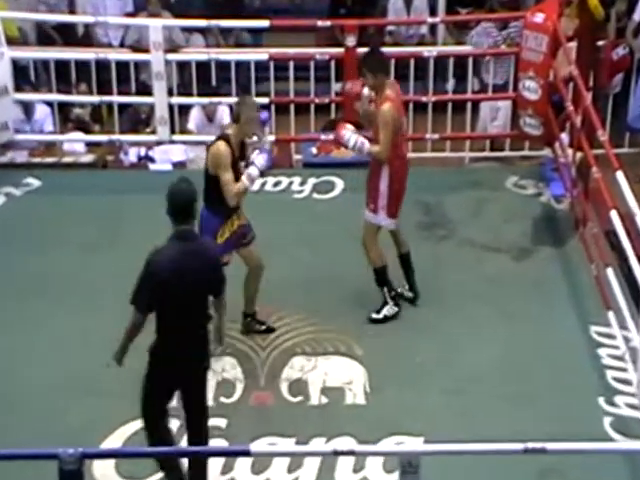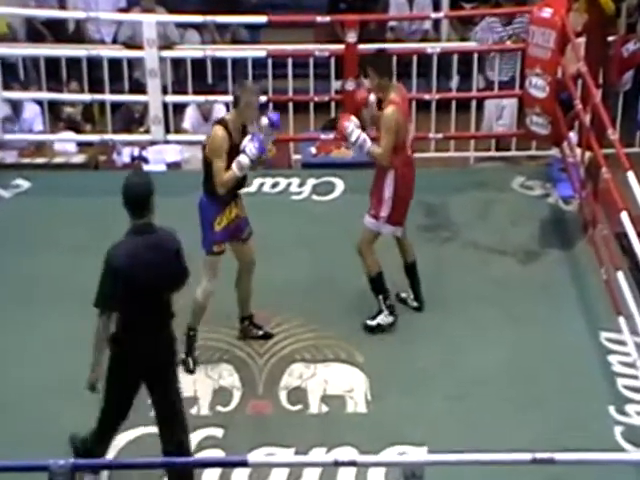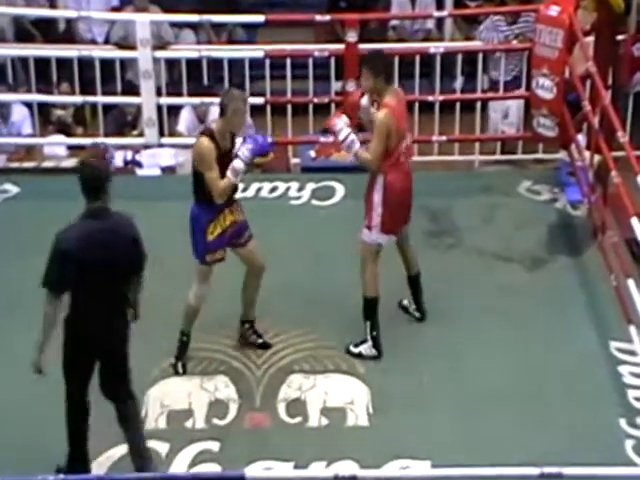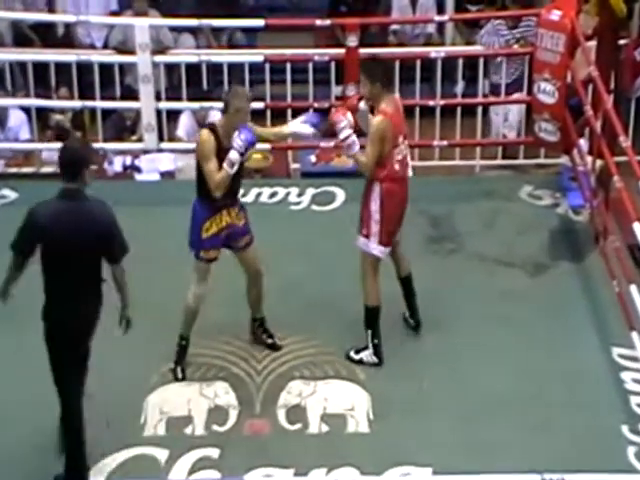
dt=0.2s
person 1, frame 1
left shoulder: (160, 260)
right shoulder: (209, 250)
left elbow: (141, 314)
right elbow: (219, 296)
left wrist: (122, 349)
right wrist: (220, 326)
left hip: (168, 351)
right hip: (199, 348)
left knee: (154, 416)
right knee: (197, 416)
person 1, frame 2
left shoulder: (118, 255)
right shoulder: (170, 241)
left elbow: (105, 316)
left wrist: (96, 366)
left hip: (129, 345)
right hip: (163, 343)
left knee: (114, 407)
right knee: (172, 414)
left ankle: (92, 452)
person 1, frame 3
left shoulder: (70, 237)
right shoulder: (126, 227)
left elbow: (55, 296)
right elbow: (137, 276)
left wrist: (41, 348)
right wrist: (134, 305)
left hip: (81, 329)
right hip: (116, 324)
left knee: (76, 397)
right knee: (121, 392)
left ankle: (78, 468)
right ankle: (141, 457)
person 1, frame 4
left shoulder: (41, 215)
right shoulder: (101, 212)
right elbow: (116, 264)
right wrist: (125, 305)
left hip: (58, 310)
right hip: (89, 306)
left knee: (68, 383)
right knee: (75, 370)
right ankle: (69, 425)
person 2, frame 1
left shoulder: (386, 108)
right shoulder: (391, 88)
left elbow: (383, 153)
left wrist: (354, 140)
left hip: (387, 172)
right hip: (396, 168)
left knee: (369, 237)
right knee: (392, 227)
left ankle: (390, 300)
right ankle: (410, 287)
person 2, frame 2
left shoulder: (390, 113)
right shoulder: (398, 91)
left elbow: (384, 157)
left wrist: (356, 136)
right wrist: (370, 108)
left hip: (392, 179)
right hip: (404, 173)
left knee: (364, 245)
right knee: (399, 233)
left ankle: (386, 310)
right ankle: (415, 295)
person 2, frame 3
left shoulder: (383, 116)
right shoulder: (397, 96)
left elbow: (373, 162)
left wrist: (345, 135)
right wrist: (367, 112)
left hip: (386, 185)
right hip: (403, 180)
left knee: (368, 261)
right knee: (403, 241)
left ankle: (372, 340)
right ankle: (417, 305)
person 2, frame 4
left shoulder: (379, 121)
right shoulder: (394, 102)
left elbow: (367, 166)
left wrist: (346, 134)
right wrist: (360, 119)
left hip: (382, 193)
right hip: (398, 187)
left knee: (369, 270)
right knee: (394, 246)
left ankle: (373, 347)
right ankle: (412, 313)
person 3, frame 1
left shoulder: (241, 139)
right shoulder: (221, 150)
left elbow: (259, 158)
right elbow: (231, 197)
left wrist: (259, 136)
right wrist: (255, 169)
left hip: (234, 216)
right hip: (216, 220)
left knee: (256, 265)
left ankle: (249, 319)
person 3, frame 2
left shoulder: (243, 126)
right shoulder: (219, 134)
left elbow: (246, 154)
right elbow: (221, 185)
left wrist: (264, 132)
right wrist: (247, 157)
left hip: (234, 204)
right hip: (215, 208)
left knee: (248, 264)
right knee: (210, 279)
left ankle: (246, 323)
right ankle: (189, 341)
person 3, frame 3
left shoulder: (231, 134)
right shoulder: (205, 144)
right elbow: (218, 194)
left wrist: (252, 152)
right wrist: (241, 161)
left hip: (231, 209)
right hip: (207, 216)
left knee: (257, 267)
right knee: (202, 285)
left ankle: (247, 329)
right ankle: (182, 343)
person 3, frame 4
left shoulder: (243, 129)
right shoulder: (207, 137)
left elbow: (272, 134)
right elbow: (216, 188)
left wrist: (302, 124)
right wrist: (236, 152)
left hip: (233, 210)
right hip: (208, 214)
left knee: (255, 271)
right knee: (199, 285)
left ankle: (257, 325)
right ankle: (182, 347)
person 4, frame 1
left shoulder: (517, 26)
right shoulder: (485, 26)
right elbow: (471, 39)
left wrist: (516, 43)
right wrist: (490, 44)
left hip: (506, 79)
right hip: (488, 78)
left knee: (504, 112)
right knee: (486, 112)
left ankle: (497, 142)
person 4, frame 2
left shoulder: (523, 20)
right shoulder: (490, 21)
right elbow: (475, 34)
left wrist: (522, 39)
right wrist: (495, 40)
left hip: (511, 77)
right hip: (492, 76)
left knee: (509, 112)
right knee: (491, 111)
left ankle: (503, 141)
person 4, frame 3
left shoulder: (530, 18)
right shoulder: (495, 19)
right elbow: (480, 33)
left wrist: (528, 38)
right wrist: (501, 39)
left hip: (516, 77)
right hip: (496, 77)
left knee: (514, 115)
right knee: (496, 115)
person 4, frame 4
left shoulder: (531, 22)
right shoulder: (496, 23)
right elbow: (481, 38)
left wrist: (530, 42)
right wrist: (501, 44)
left hip: (517, 80)
right hip: (497, 80)
left knee: (514, 118)
right knee: (497, 119)
